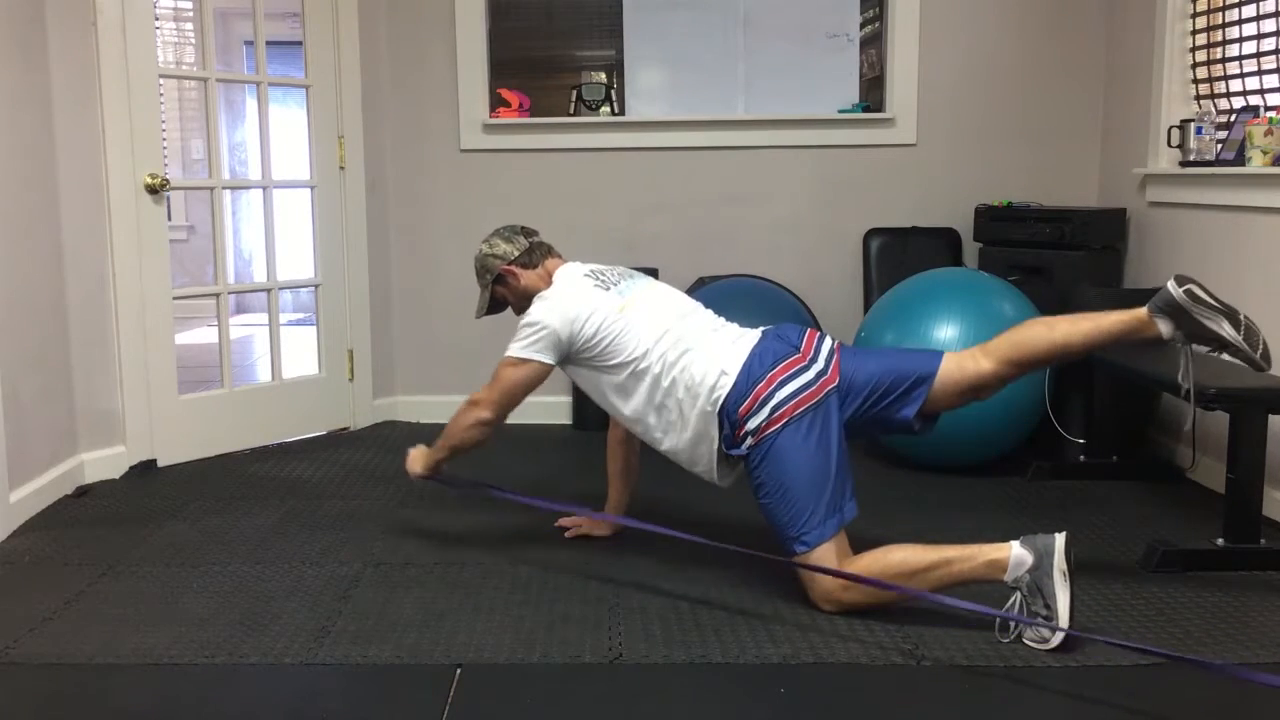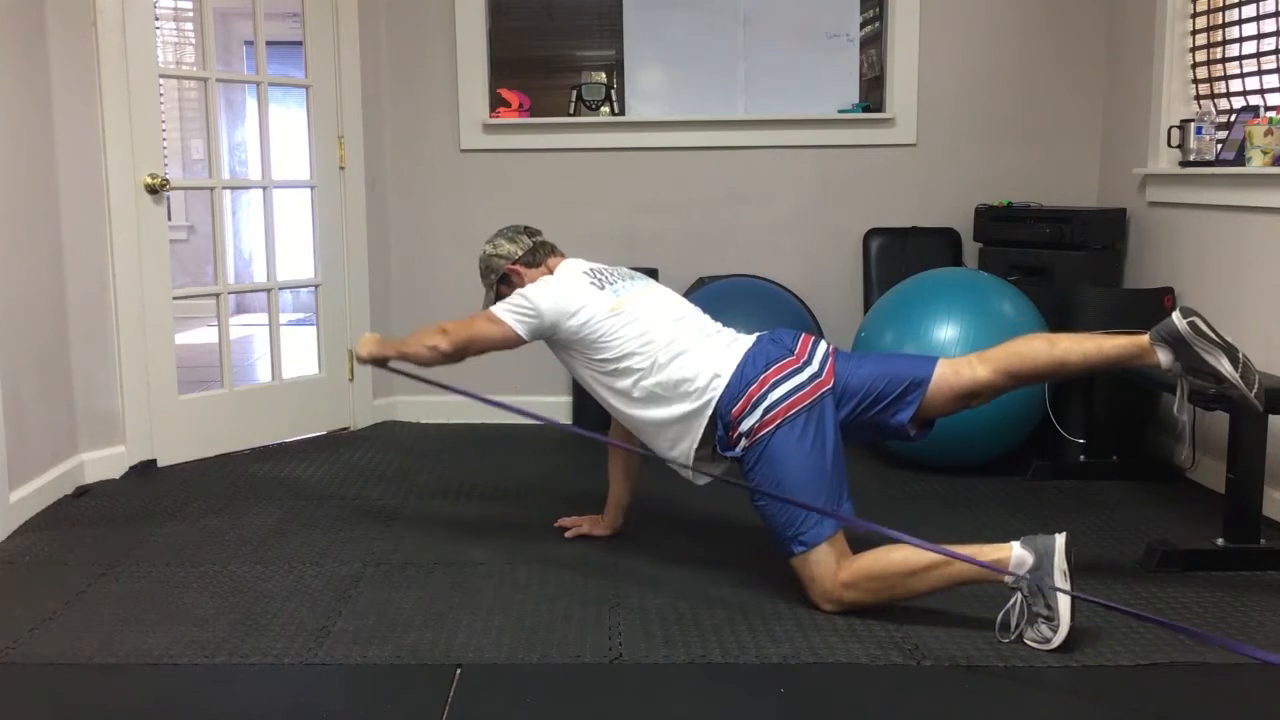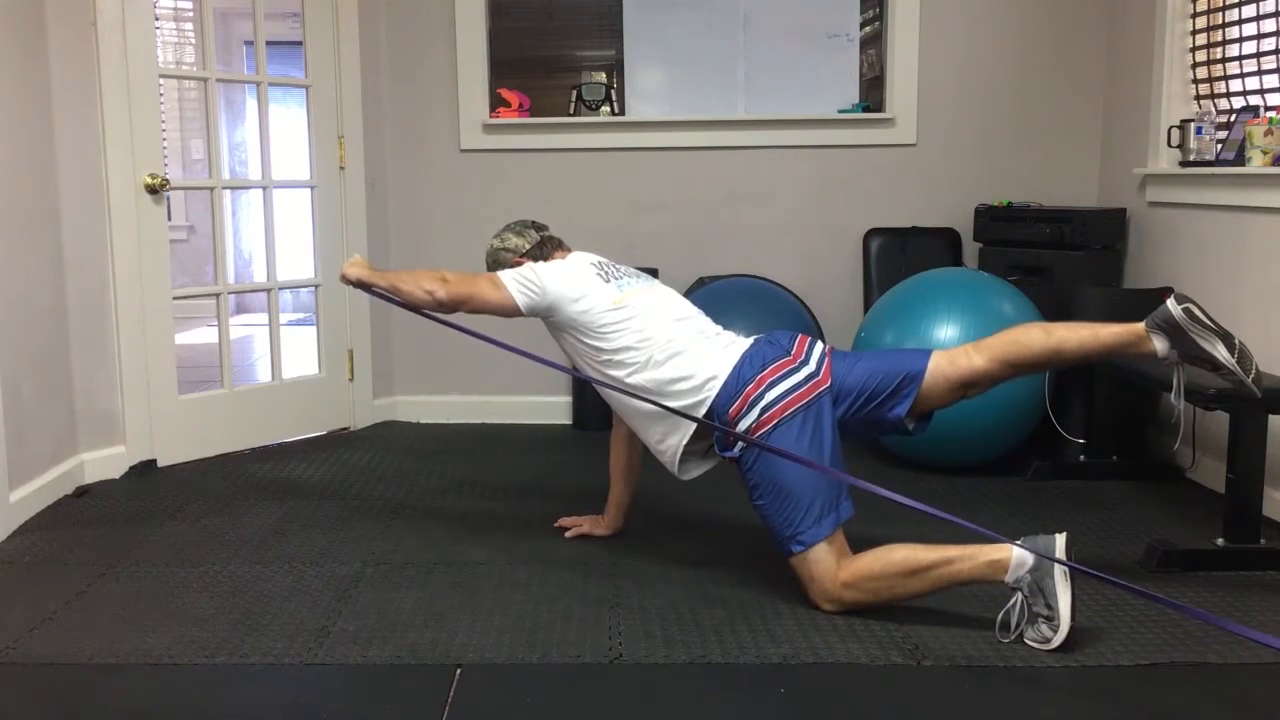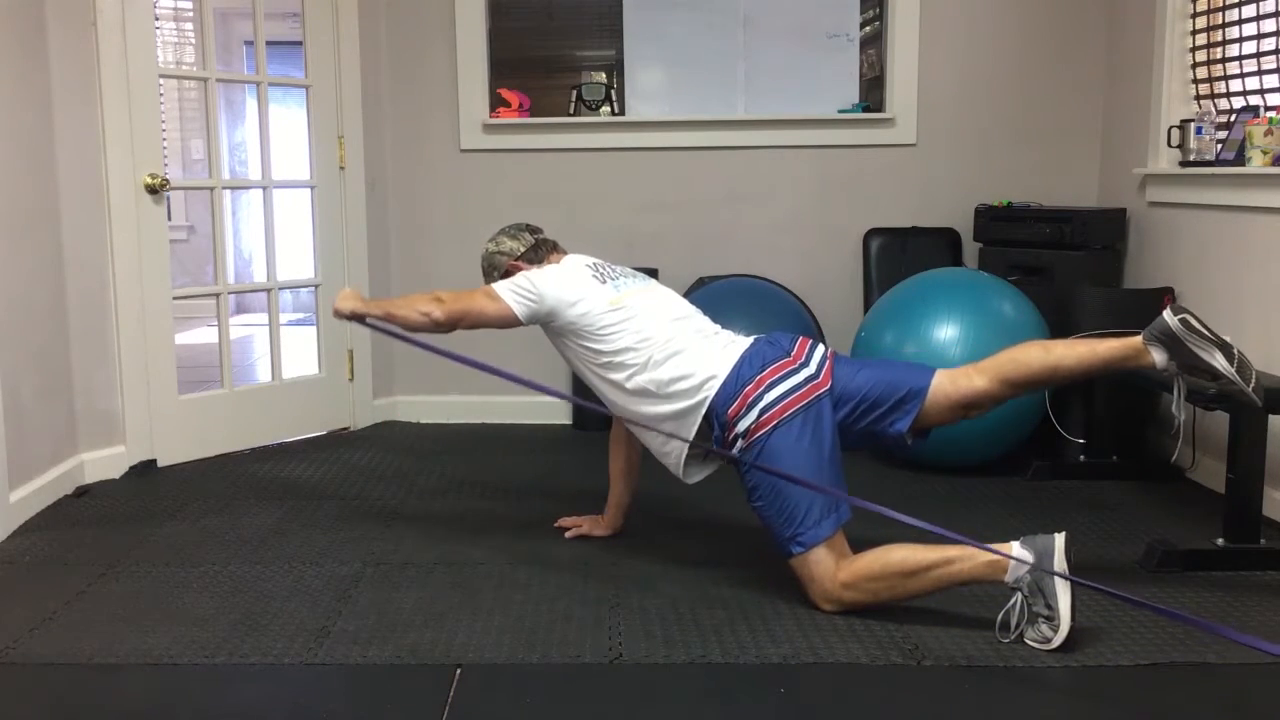
dt=0.5s
person 1, frame 1
left shoulder: (553, 312)
right shoulder: (607, 280)
left elbow: (486, 410)
right elbow: (628, 410)
left wrist: (431, 456)
right wrist: (610, 515)
left hip: (770, 411)
right hip: (799, 358)
left knee: (836, 584)
right knee: (988, 364)
left ankle: (1014, 560)
right ankle: (1161, 315)
person 1, frame 2
left shoulder: (551, 298)
right shoulder: (607, 278)
left elbow: (446, 343)
right elbow: (627, 410)
left wrist: (379, 349)
right wrist: (609, 517)
left hip: (761, 409)
right hip: (792, 360)
left knee: (835, 583)
right knee: (979, 375)
left ankle: (1015, 560)
right ankle: (1160, 343)
person 1, frame 3
left shoulder: (554, 282)
right shoulder: (610, 276)
left elbow: (441, 292)
right elbow: (630, 409)
left wrist: (367, 274)
right wrist: (609, 516)
left hip: (759, 406)
right hip: (792, 362)
left knee: (835, 583)
right knee: (978, 362)
left ankle: (1016, 560)
right ankle: (1157, 332)
person 1, frame 4
left shoulder: (551, 286)
right shoulder: (608, 276)
left elbow: (437, 312)
right elbow: (628, 410)
left wrist: (361, 305)
right wrist: (610, 516)
left hip: (757, 409)
right hip: (790, 363)
left knee: (834, 582)
right knee: (977, 384)
left ankle: (1014, 559)
right ankle: (1154, 344)
